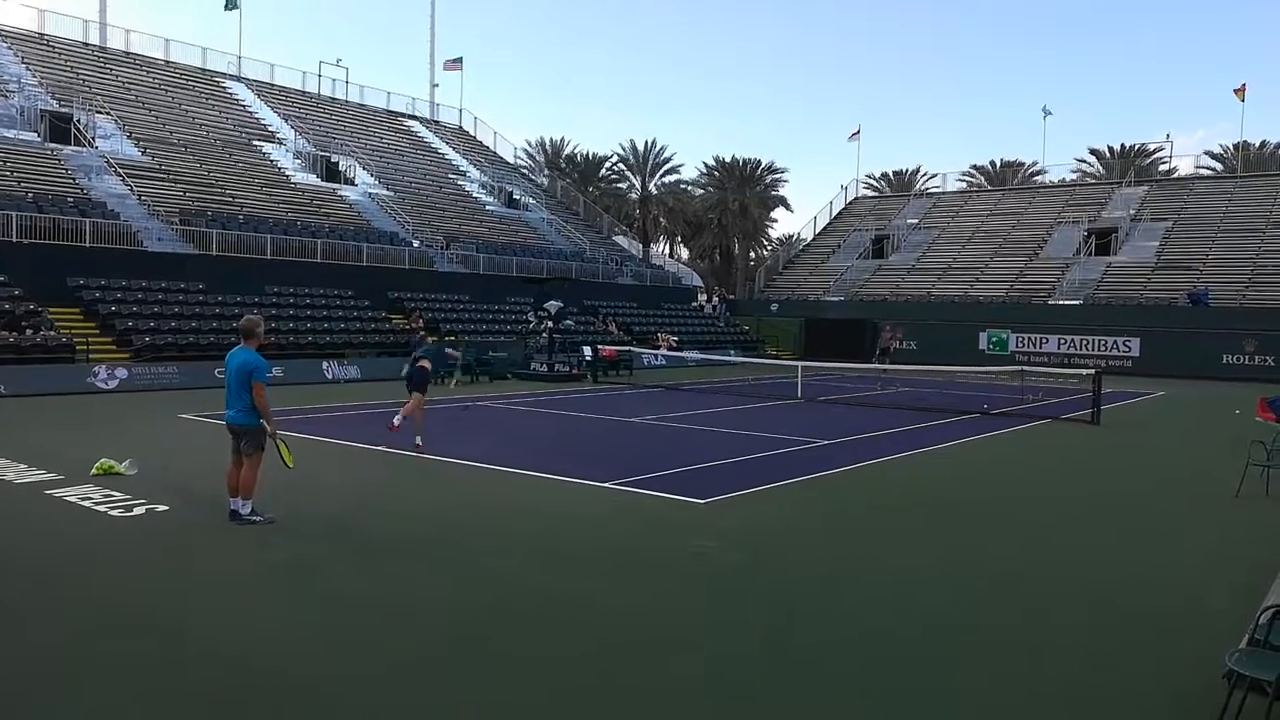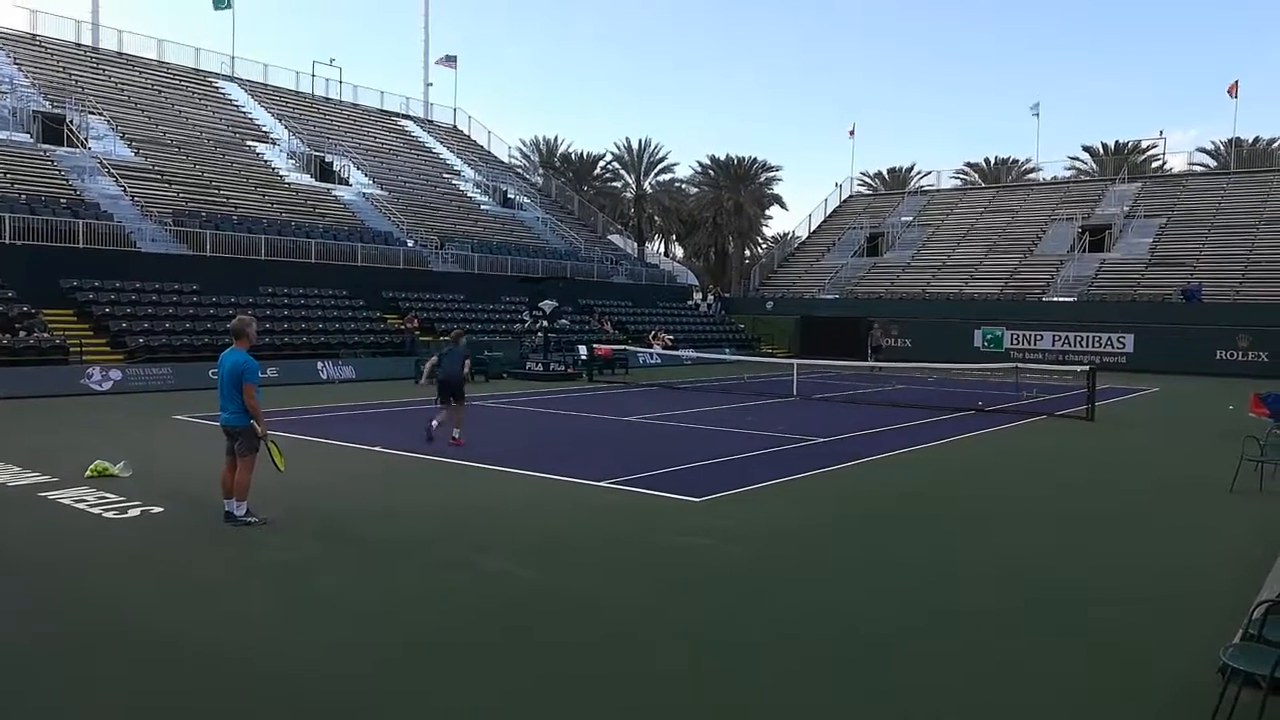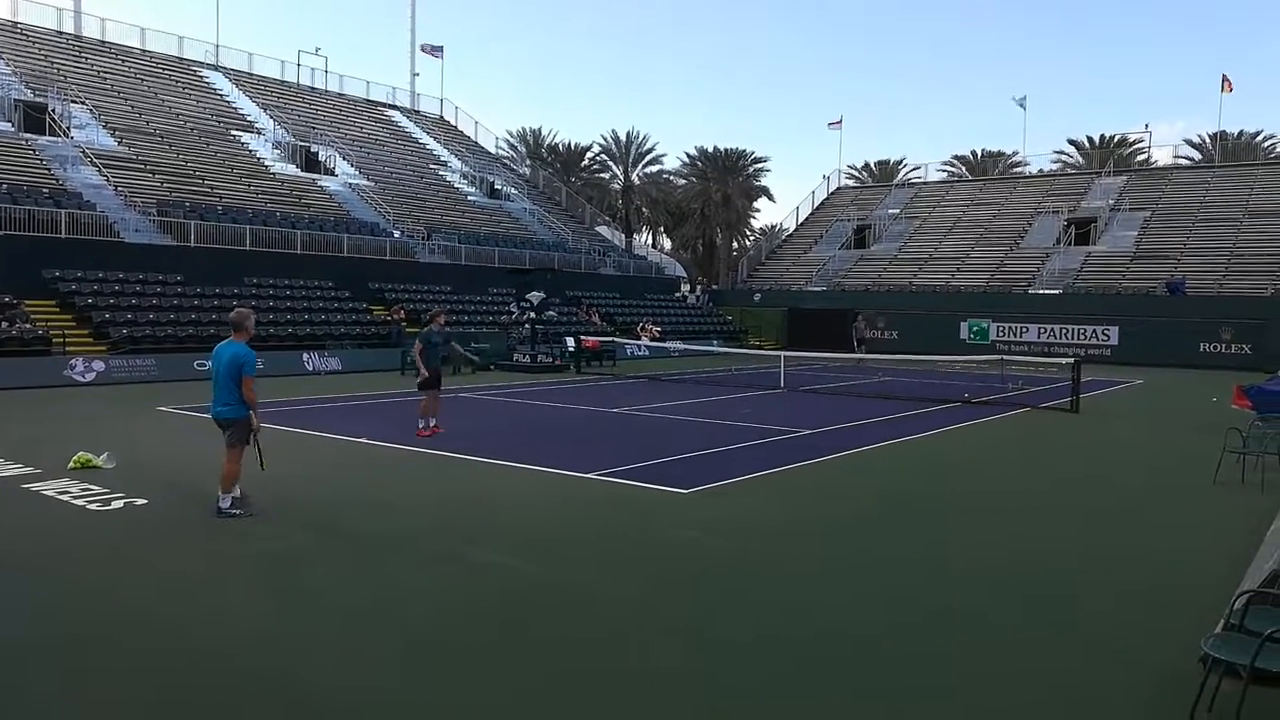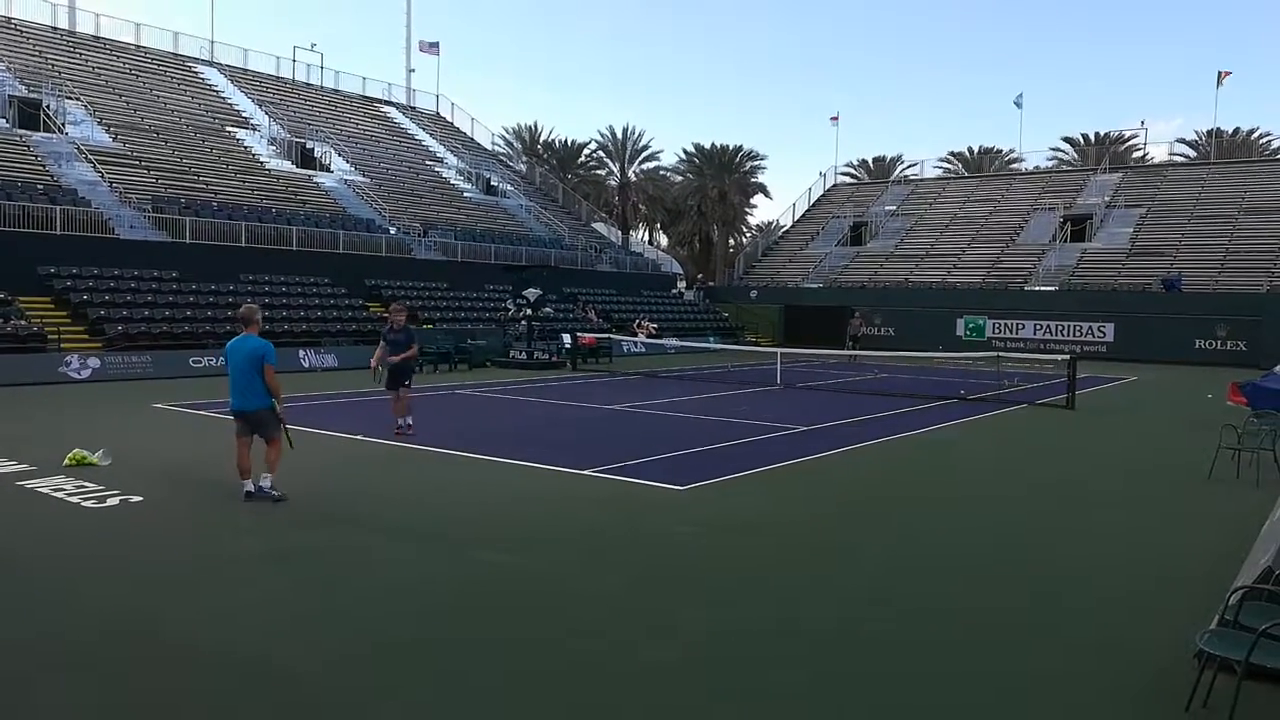
dt=0.7s
person 1, frame 1
left shoulder: (231, 355)
right shoulder: (257, 362)
right elbow: (259, 397)
right wrist: (270, 423)
left hip: (233, 418)
right hip: (250, 421)
left knee: (236, 464)
right knee: (250, 466)
left ankle: (234, 508)
right ankle: (245, 512)
person 1, frame 2
left shoulder: (224, 357)
right shoulder: (248, 363)
right elbow: (250, 399)
right wrist: (261, 423)
left hip: (228, 420)
right hip: (244, 423)
left knee: (230, 465)
right knee: (244, 468)
left ankle: (229, 509)
right ankle: (240, 513)
person 1, frame 3
left shoulder: (219, 348)
right shoulder: (246, 354)
right elbow: (248, 391)
right wrist: (255, 415)
left hip: (220, 411)
right hip: (236, 413)
left knee: (232, 457)
right knee: (233, 459)
left ankle: (233, 493)
right ankle: (225, 505)
person 1, frame 4
left shoulder: (230, 346)
right shoulder: (265, 346)
right elbow: (271, 380)
right wrist: (279, 401)
left hip: (238, 406)
right hip: (261, 405)
left knee: (243, 447)
right knee: (274, 443)
left ankle: (248, 488)
right ankle: (265, 485)
